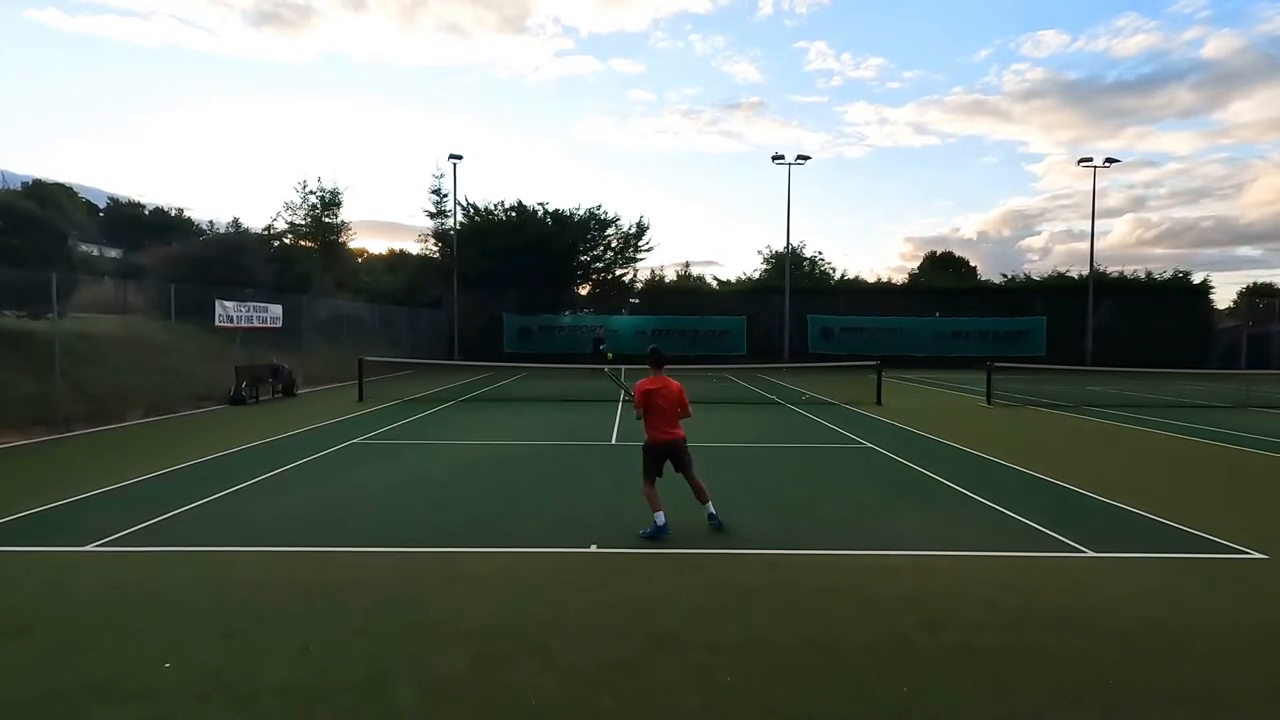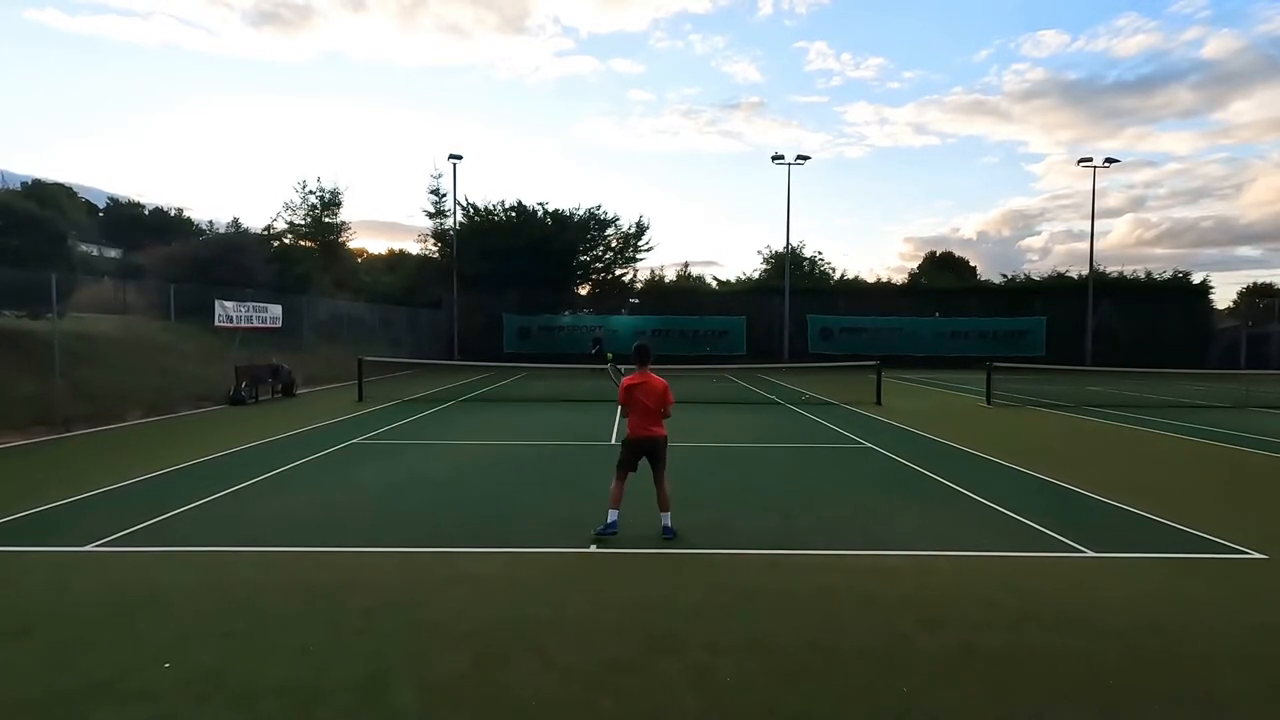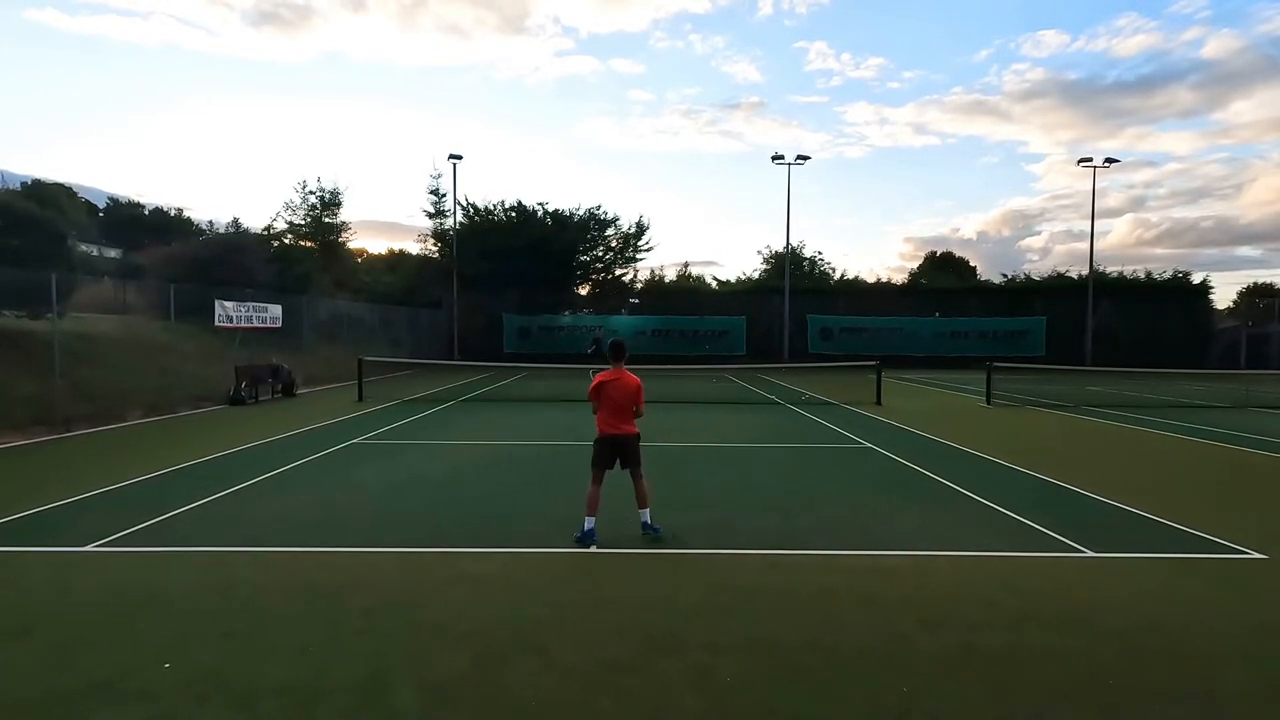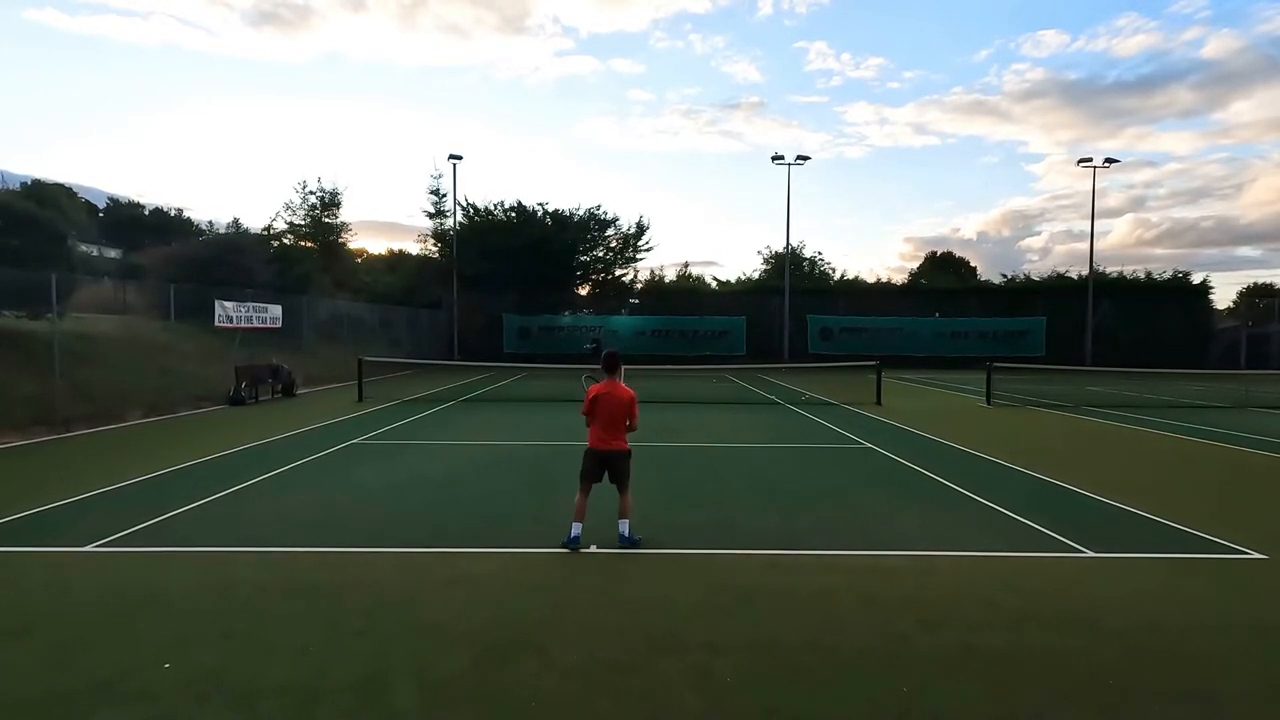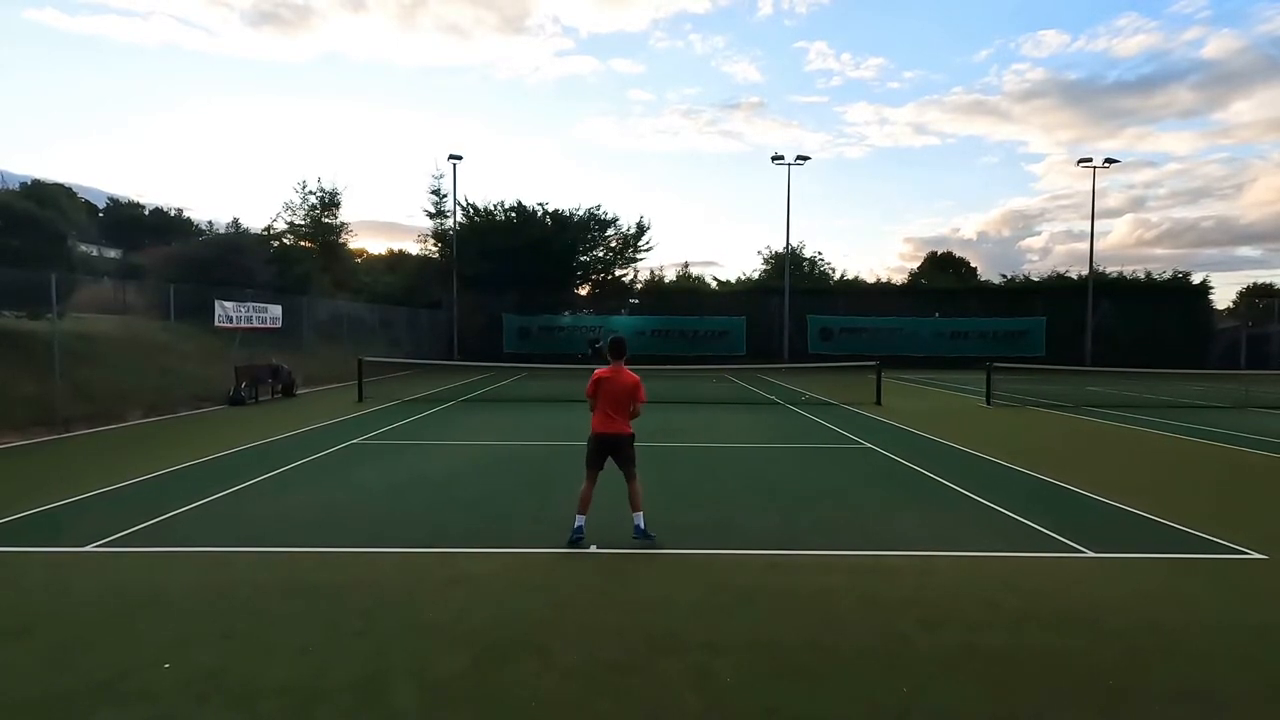
dt=0.3s
person 1, frame 1
left shoulder: (642, 387)
right shoulder: (676, 386)
left elbow: (640, 415)
right elbow: (687, 413)
left hip: (655, 442)
right hip: (677, 440)
left knee: (648, 483)
right knee: (692, 479)
left ankle: (660, 524)
right ankle: (712, 515)
person 1, frame 2
left shoulder: (627, 383)
right shoulder: (661, 384)
left elbow: (624, 413)
right elbow: (667, 413)
left hip: (635, 438)
right hip: (657, 438)
left knee: (619, 480)
right knee: (660, 481)
left ankle: (611, 522)
right ankle: (666, 526)
person 1, frame 3
left shoulder: (600, 379)
right shoulder: (635, 382)
left elbow: (595, 410)
right elbow: (640, 412)
left hip: (606, 437)
right hip: (629, 436)
left knee: (596, 482)
right knee: (638, 478)
left ankle: (588, 530)
right ankle: (647, 523)
person 1, frame 4
left shoulder: (593, 392)
right shoulder: (629, 395)
left elbow: (588, 422)
right elbow: (633, 426)
left hip: (596, 449)
right hip: (620, 450)
left knee: (583, 492)
right knee: (624, 492)
left ankle: (575, 536)
right ankle: (624, 534)
person 1, frame 5
left shoulder: (598, 375)
right shoulder: (634, 380)
left elbow: (591, 406)
right elbow: (637, 411)
left hip: (599, 434)
right hip: (622, 435)
left knee: (590, 481)
right knee: (632, 480)
left ankle: (579, 528)
right ankle: (639, 528)
